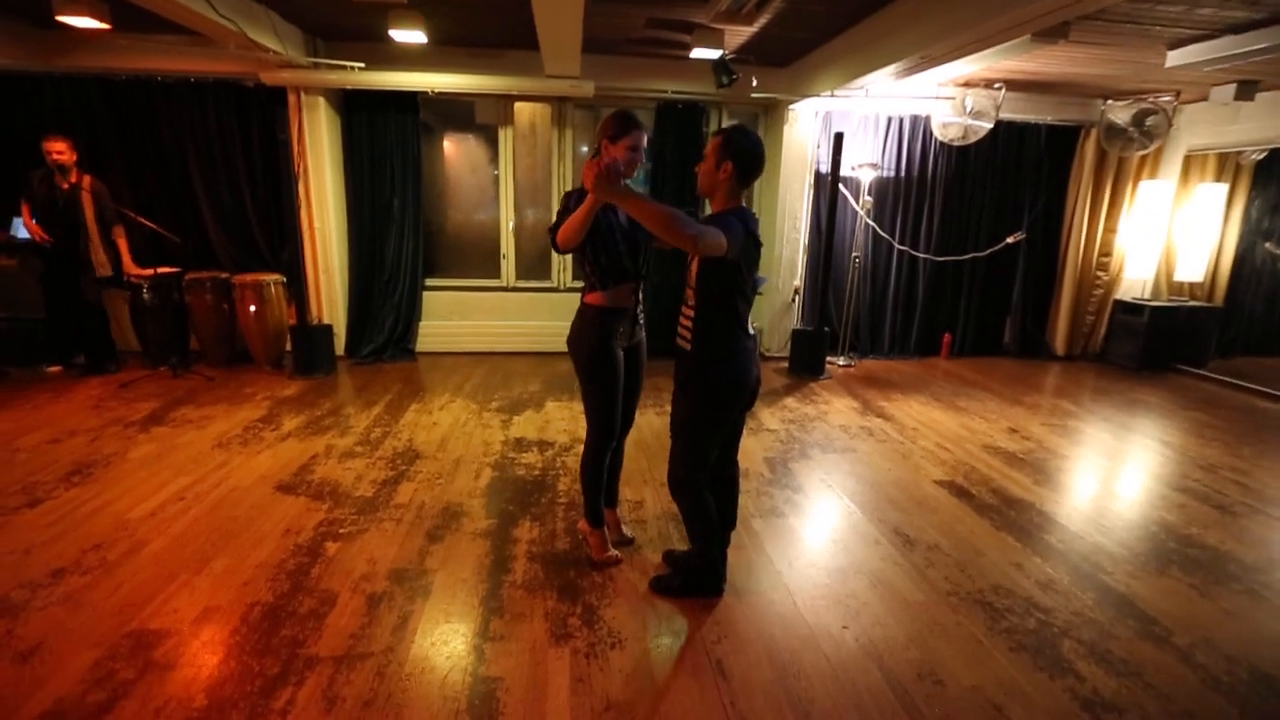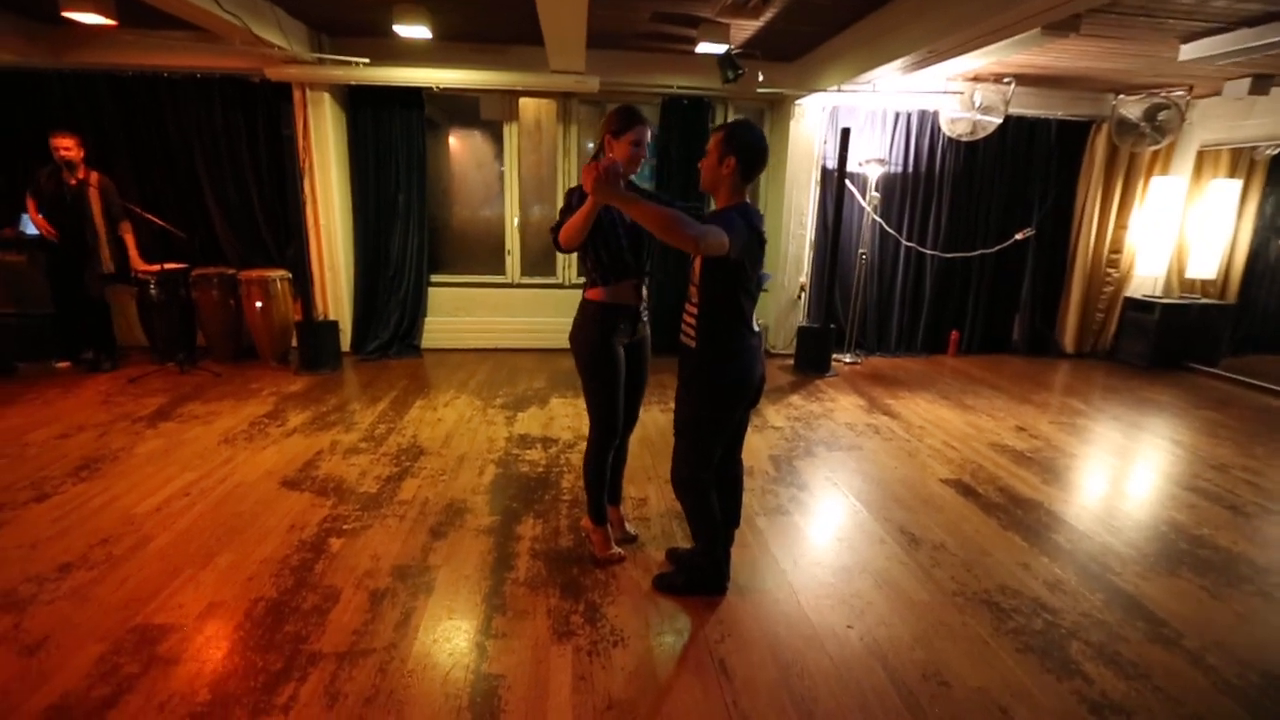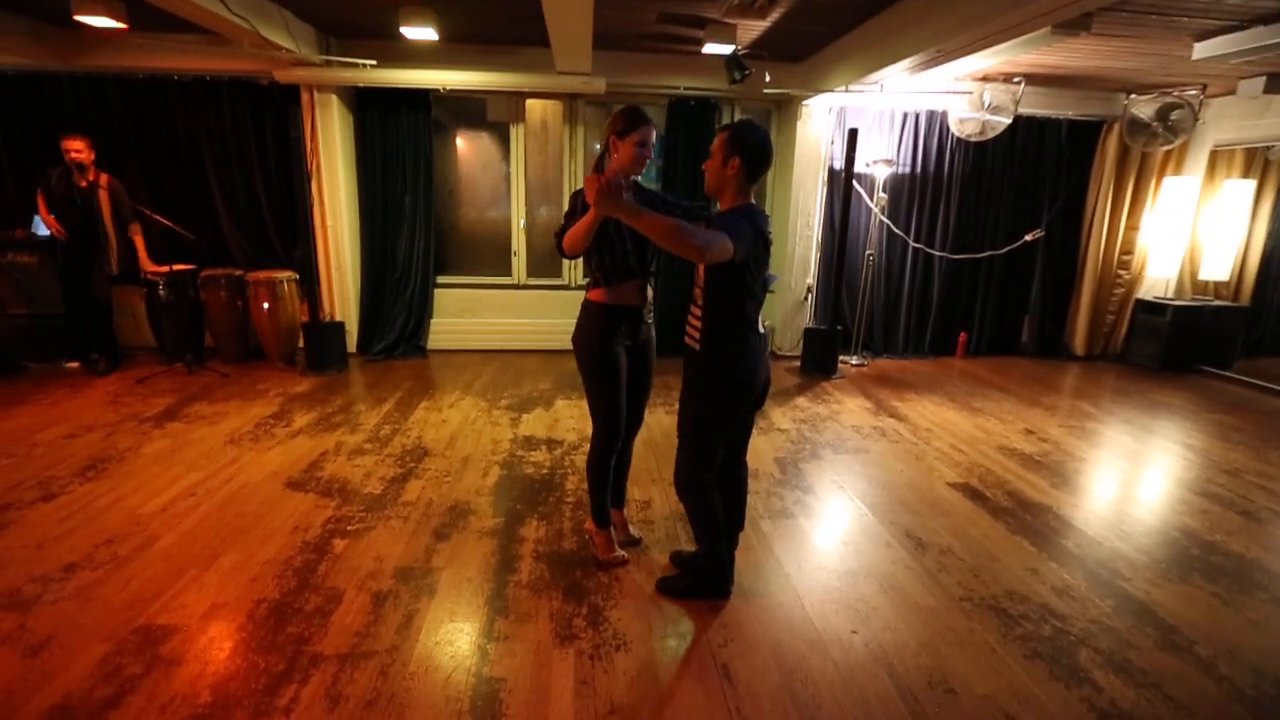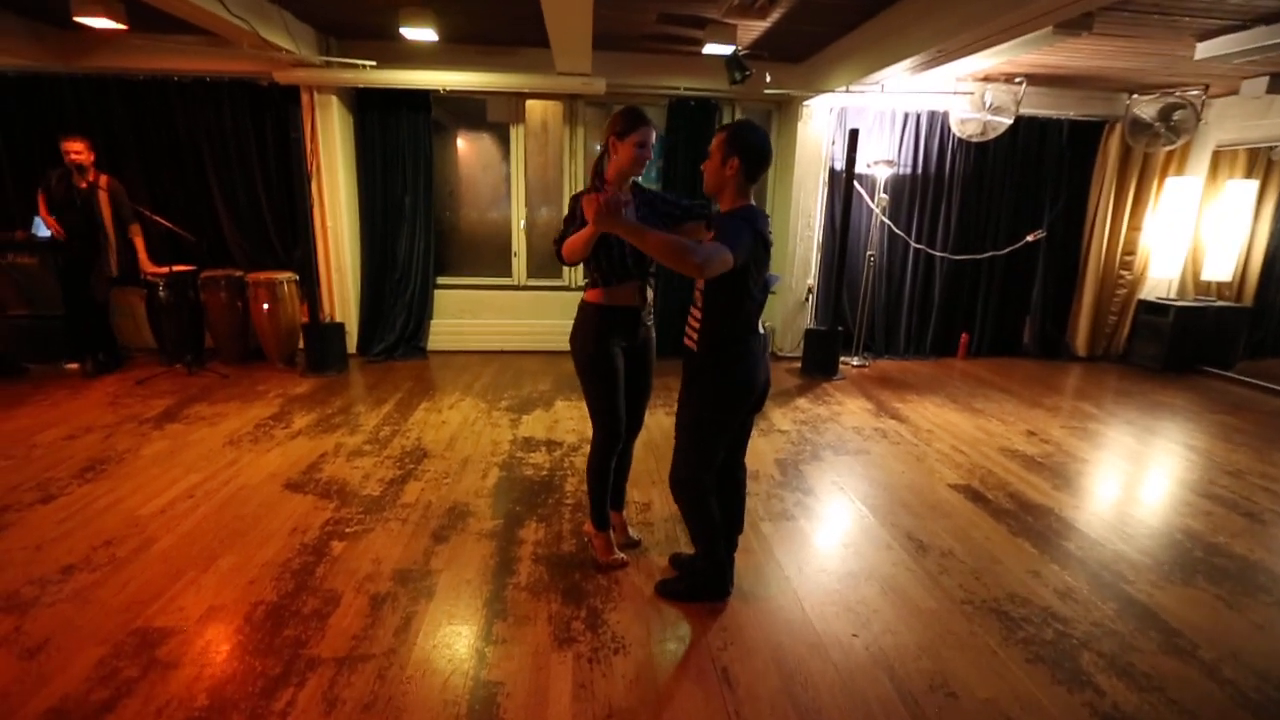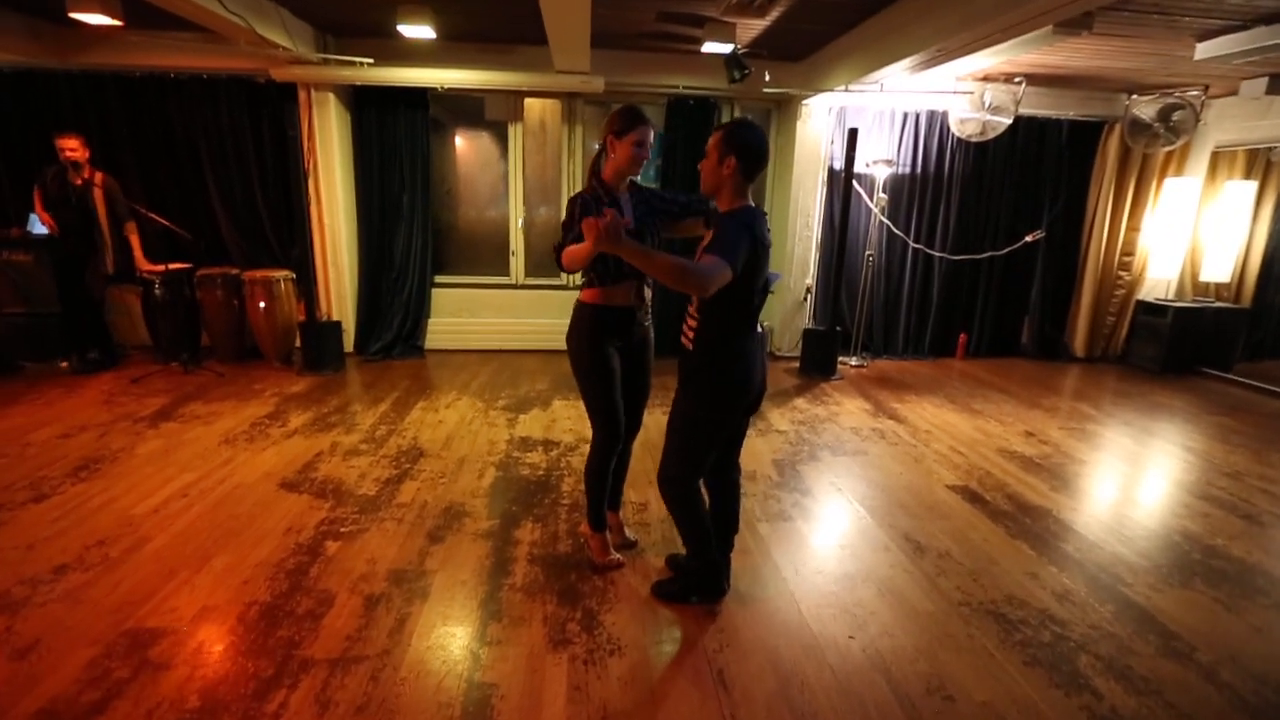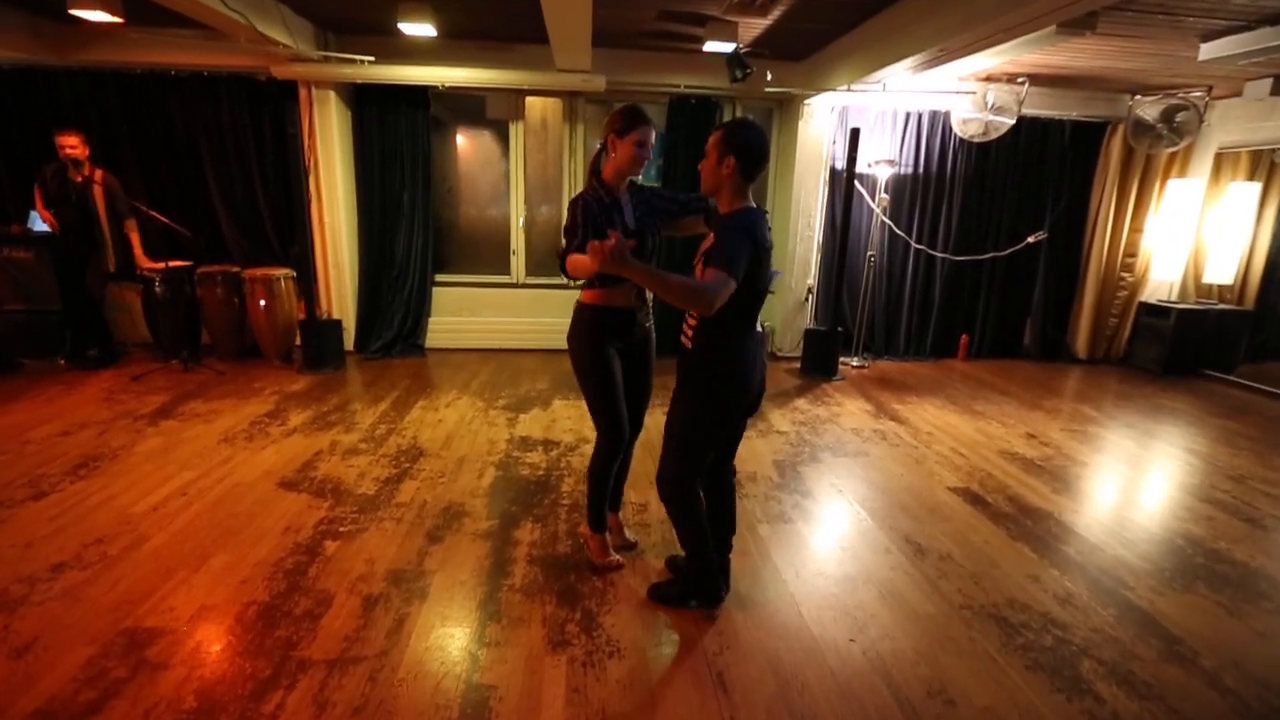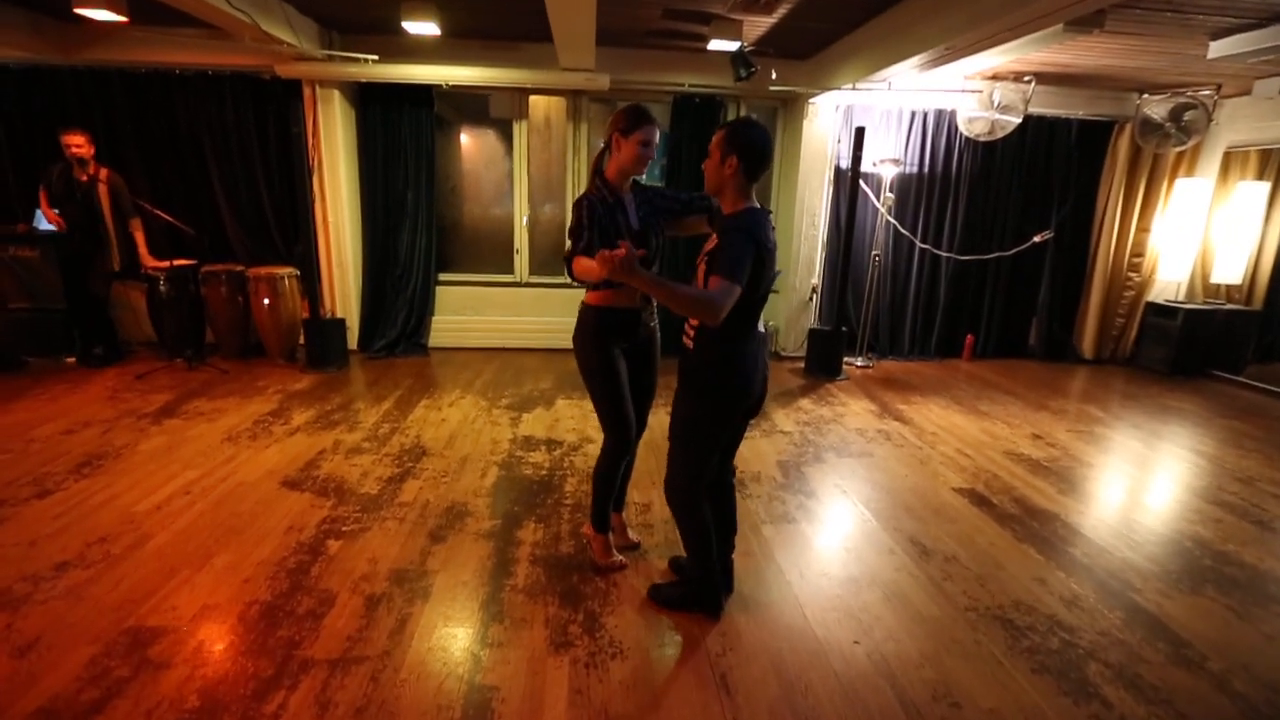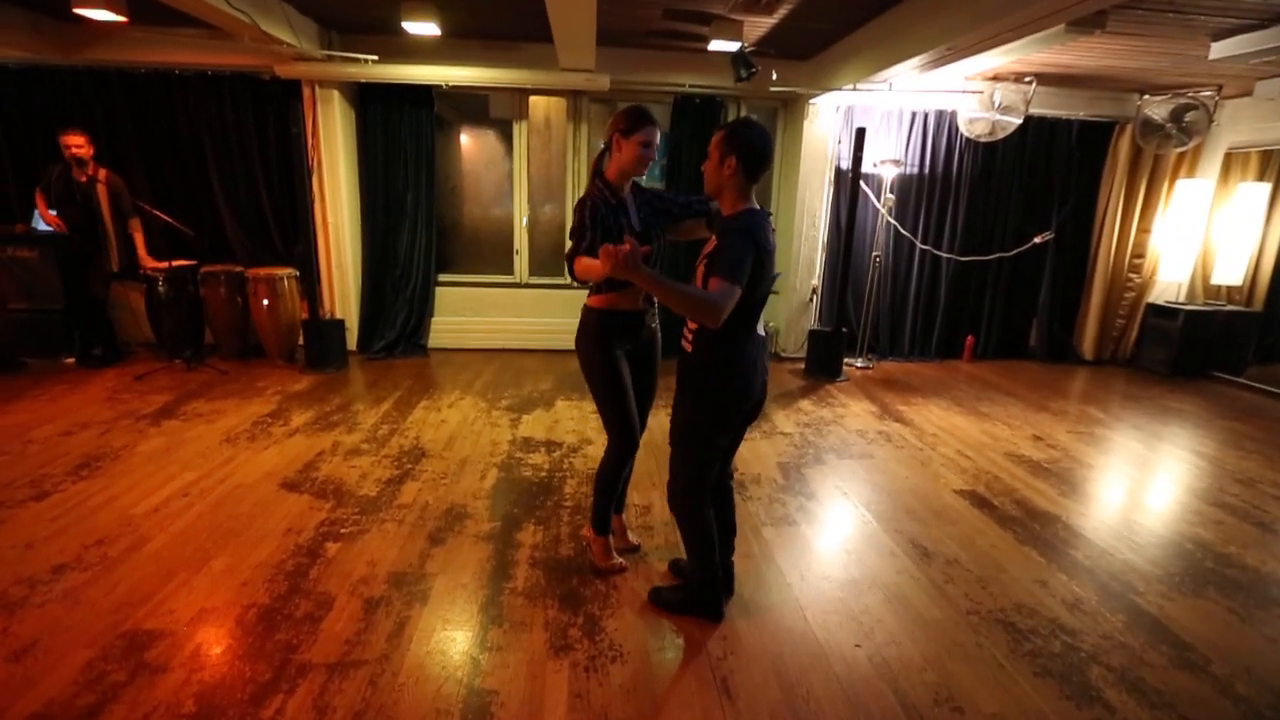
dt=0.1s
person 1, frame 1
left shoulder: (733, 227)
right shoulder: (730, 223)
left elbow: (688, 235)
right elbow: (689, 235)
left wrist: (617, 194)
right wrist: (620, 199)
left hip: (713, 372)
right hip: (730, 366)
left knee: (687, 475)
right knee: (720, 467)
left ankle: (706, 573)
right ankle: (712, 557)
person 1, frame 2
left shoulder: (736, 222)
right shoulder: (736, 219)
left elbow: (692, 237)
right elbow: (692, 233)
left wrist: (616, 196)
right wrist: (622, 198)
left hip: (716, 370)
right hip: (736, 364)
left knee: (691, 474)
right knee: (724, 465)
left ankle: (709, 572)
right ankle: (714, 555)
person 1, frame 3
left shoulder: (740, 225)
right shoulder: (743, 220)
left elbow: (696, 245)
right elbow: (700, 241)
left wrist: (619, 208)
left hip: (721, 372)
right hip: (741, 366)
left knee: (694, 476)
right knee: (728, 467)
left ankle: (713, 574)
right ankle: (719, 559)
person 1, frame 4
left shoulder: (740, 227)
right shoulder: (744, 221)
left elbow: (699, 262)
right elbow: (700, 250)
left wrist: (621, 224)
left hip: (721, 374)
right hip: (743, 369)
left knee: (689, 477)
right knee: (726, 469)
left ankle: (712, 575)
right ankle: (719, 562)
person 1, frame 5
left shoulder: (737, 229)
right shoulder: (744, 221)
left elbow: (699, 280)
left wrist: (621, 246)
left hip: (716, 374)
right hip: (739, 369)
left knee: (677, 476)
right knee: (720, 469)
left ankle: (706, 575)
right ankle: (714, 562)
person 1, frame 6
left shoulder: (736, 232)
right shoulder: (747, 221)
left elbow: (706, 299)
left wrist: (629, 267)
left hip: (715, 375)
right hip: (739, 370)
left knee: (676, 479)
right knee: (717, 471)
left ankle: (703, 582)
right ankle: (713, 566)
person 1, frame 7
left shoulder: (740, 233)
right shoulder: (751, 221)
left elbow: (712, 308)
left wrist: (637, 276)
left hip: (717, 376)
right hip: (741, 371)
left knee: (685, 486)
right knee: (716, 473)
left ankle: (705, 587)
right ankle: (717, 568)
person 1, frame 8
left shoulder: (739, 234)
right shoulder: (751, 223)
left elbow: (712, 310)
left wrist: (637, 274)
left hip: (716, 379)
right hip: (741, 374)
left knee: (688, 490)
right knee: (715, 478)
left ankle: (705, 593)
right ankle: (716, 571)
person 2, frame 1
right shoulder: (582, 200)
right elbow: (562, 242)
right wrist: (596, 196)
left hip: (633, 324)
right hip: (598, 327)
left knee: (622, 427)
right knee: (602, 431)
left ankle: (608, 511)
right ankle: (593, 525)
person 2, frame 2
left shoulder: (639, 198)
right shoulder: (585, 195)
right elbow: (565, 241)
right wrist: (596, 199)
left hip: (637, 320)
right hip: (599, 323)
left knee: (626, 424)
right knee: (605, 428)
left ankle: (612, 509)
right ankle: (596, 522)
person 2, frame 3
left shoulder: (647, 198)
right shoulder: (589, 198)
left elbow: (698, 219)
right elbow: (568, 247)
right wrist: (598, 209)
left hip: (641, 321)
right hip: (602, 324)
left knee: (630, 427)
right knee: (608, 431)
left ankle: (615, 510)
right ankle: (599, 525)
person 2, frame 4
left shoulder: (649, 200)
right shoulder: (588, 199)
left elbow: (701, 219)
right elbow: (565, 252)
right wrist: (593, 228)
left hip: (640, 324)
right hip: (599, 325)
left knee: (631, 428)
right knee: (609, 432)
left ankle: (615, 512)
right ankle: (599, 527)
person 2, frame 5
left shoulder: (647, 198)
right shoulder: (587, 201)
left elbow: (701, 212)
right elbow: (565, 259)
right wrist: (593, 246)
left hip: (639, 324)
right hip: (596, 326)
left knee: (630, 428)
right knee: (608, 433)
left ankle: (612, 512)
right ankle: (595, 527)
person 2, frame 6
left shoulder: (646, 198)
right shoulder: (587, 202)
left elbow: (700, 209)
right elbow: (570, 262)
right wrist: (596, 263)
left hip: (639, 325)
right hip: (595, 328)
left knee: (632, 430)
right knee: (613, 434)
left ankle: (612, 514)
right ankle: (595, 529)
person 2, frame 7
left shoulder: (648, 198)
right shoulder: (591, 203)
left elbow: (703, 208)
right elbow: (577, 264)
right wrist: (604, 269)
left hip: (644, 325)
right hip: (601, 328)
left knee: (635, 430)
right knee: (620, 434)
left ankle: (615, 513)
right ankle: (598, 529)
person 2, frame 8
left shoulder: (646, 199)
right shoulder: (593, 204)
left elbow: (699, 215)
right elbow: (578, 266)
right wrist: (608, 266)
left hip: (645, 327)
right hip: (604, 331)
left knee: (634, 432)
right knee: (625, 437)
left ankle: (614, 516)
right ankle: (597, 530)
person 3, frame 1
left shoulder: (91, 186)
right shoulder: (39, 181)
left elbow: (113, 223)
right elbow: (26, 202)
left wrist: (126, 258)
right wrist: (28, 223)
left hip: (87, 257)
right hip: (56, 257)
left knee: (90, 304)
right knee: (64, 310)
left ankle: (106, 356)
right ankle: (92, 357)
person 3, frame 2
left shoulder: (98, 182)
right shoulder: (46, 177)
left elbow: (120, 219)
right elbow: (31, 195)
left wrist: (132, 254)
right wrist: (35, 217)
left hip: (92, 252)
right hip: (61, 253)
left knee: (93, 299)
right knee: (67, 306)
left ankle: (106, 352)
right ankle: (76, 352)
person 3, frame 3
left shoulder: (108, 184)
right shoulder: (57, 178)
left elbow: (130, 220)
right elbow: (41, 192)
left wrist: (142, 255)
right wrist: (46, 217)
left hip: (101, 253)
right hip: (70, 253)
left knee: (97, 299)
right knee: (76, 306)
left ankle: (107, 355)
right ankle: (84, 353)
person 3, frame 4
left shoulder: (108, 185)
right shoulder: (57, 179)
left elbow: (130, 221)
right elbow: (42, 192)
left wrist: (142, 257)
right wrist: (45, 216)
left hip: (100, 254)
right hip: (70, 254)
left knee: (95, 302)
right knee: (74, 307)
left ankle: (107, 356)
right ankle: (85, 355)
person 3, frame 5
left shoulder: (103, 182)
right shoulder: (53, 176)
left elbow: (126, 219)
right elbow: (38, 189)
left wrist: (138, 254)
right wrist: (41, 213)
left hip: (96, 252)
right hip: (65, 251)
left knee: (90, 300)
right knee: (70, 304)
left ankle: (103, 353)
right ankle: (78, 353)
person 3, frame 6
left shoulder: (103, 180)
right shoulder: (53, 174)
left elbow: (126, 216)
right elbow: (39, 186)
left wrist: (138, 252)
right wrist: (42, 210)
left hip: (96, 249)
right hip: (66, 249)
left knee: (91, 298)
right knee: (71, 303)
left ankle: (104, 351)
right ankle: (80, 349)
person 3, frame 7
left shoulder: (108, 179)
right shoulder: (59, 174)
left elbow: (131, 215)
right elbow: (44, 188)
left wrist: (143, 251)
right wrist: (47, 210)
left hip: (101, 249)
right hip: (71, 248)
left knee: (95, 298)
right knee: (76, 301)
left ankle: (109, 350)
right ankle: (88, 348)
person 3, frame 8
left shoulder: (108, 180)
right shoulder: (57, 175)
left elbow: (131, 216)
right elbow: (40, 191)
left wrist: (141, 252)
right wrist: (44, 213)
left hip: (101, 250)
right hip: (71, 250)
left knee: (95, 299)
right knee: (75, 303)
left ankle: (108, 350)
right ankle: (87, 349)
